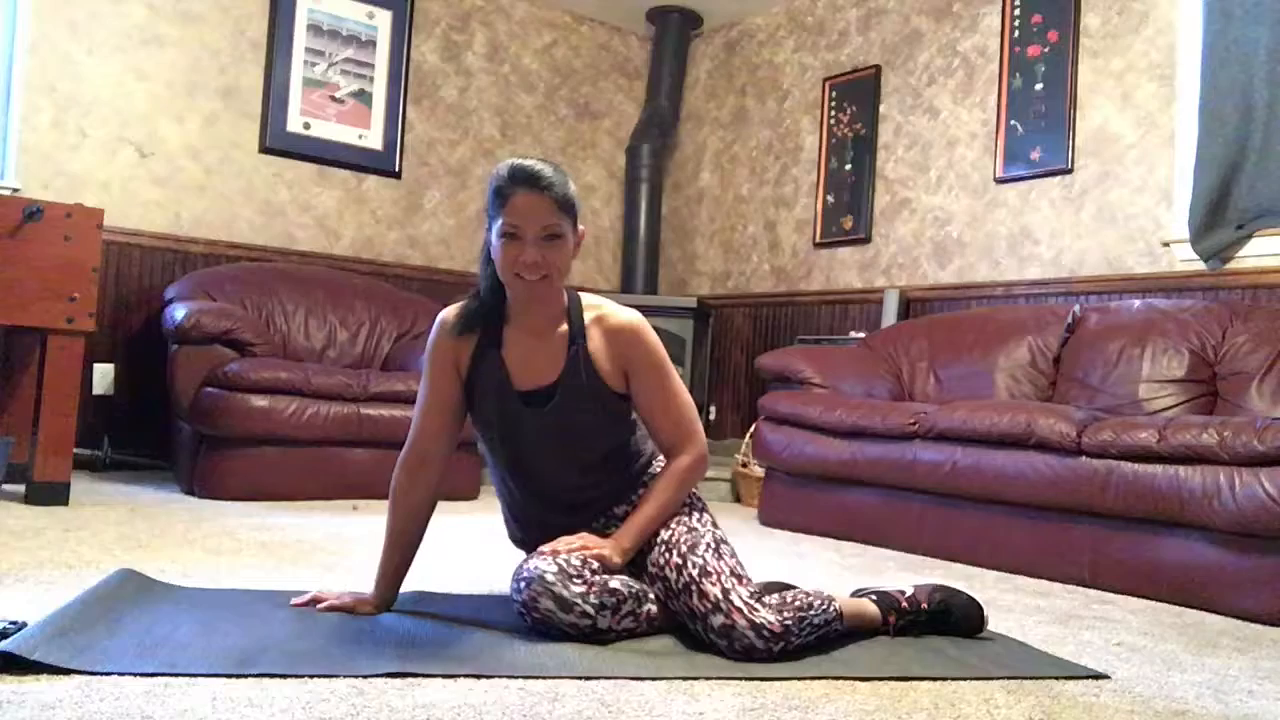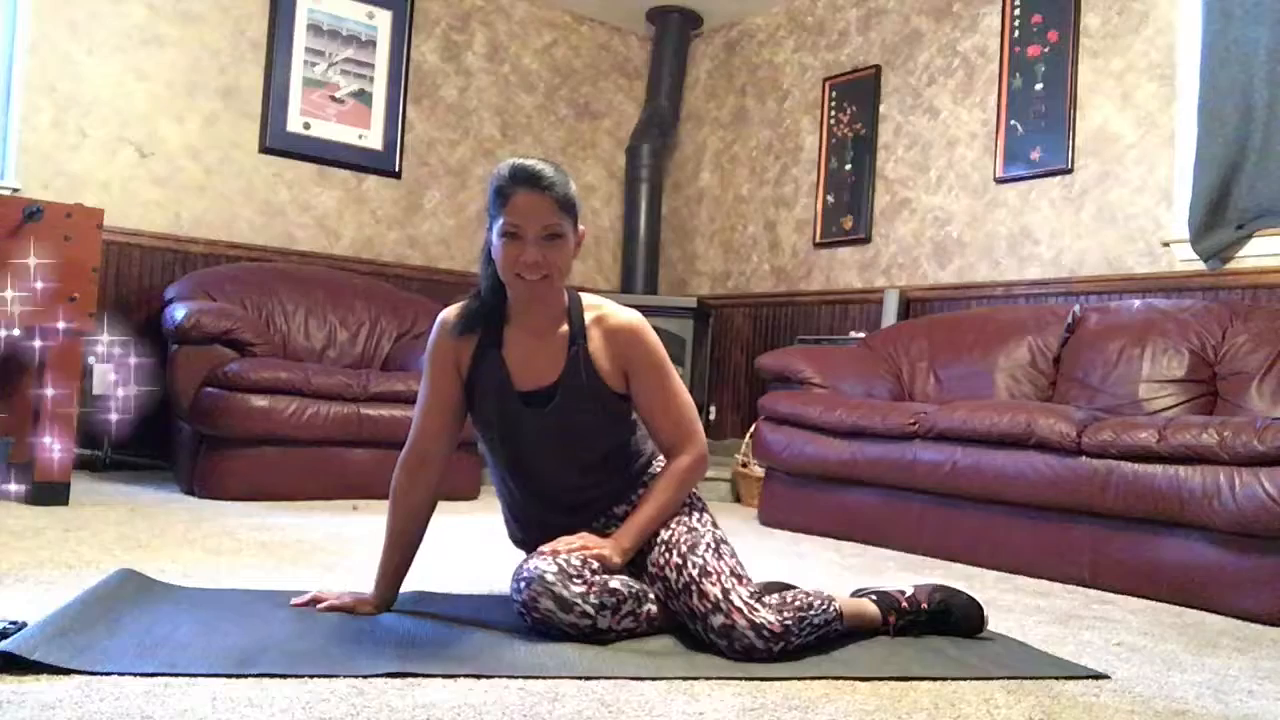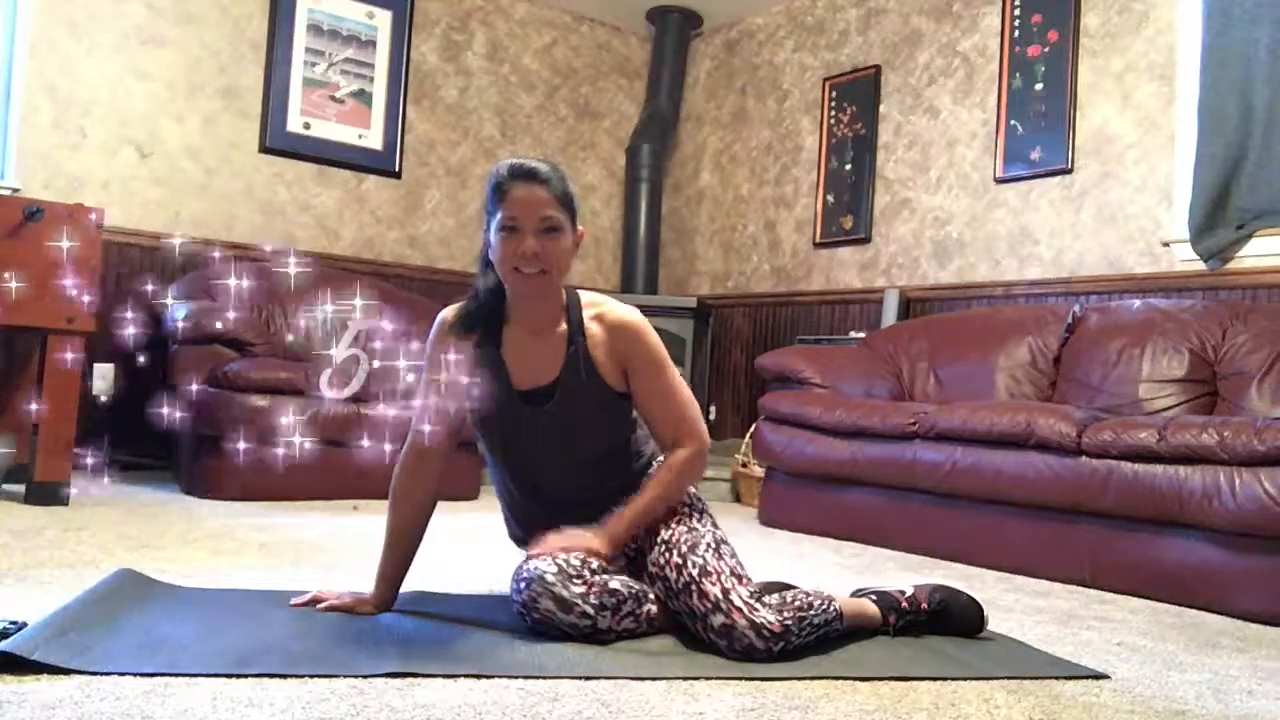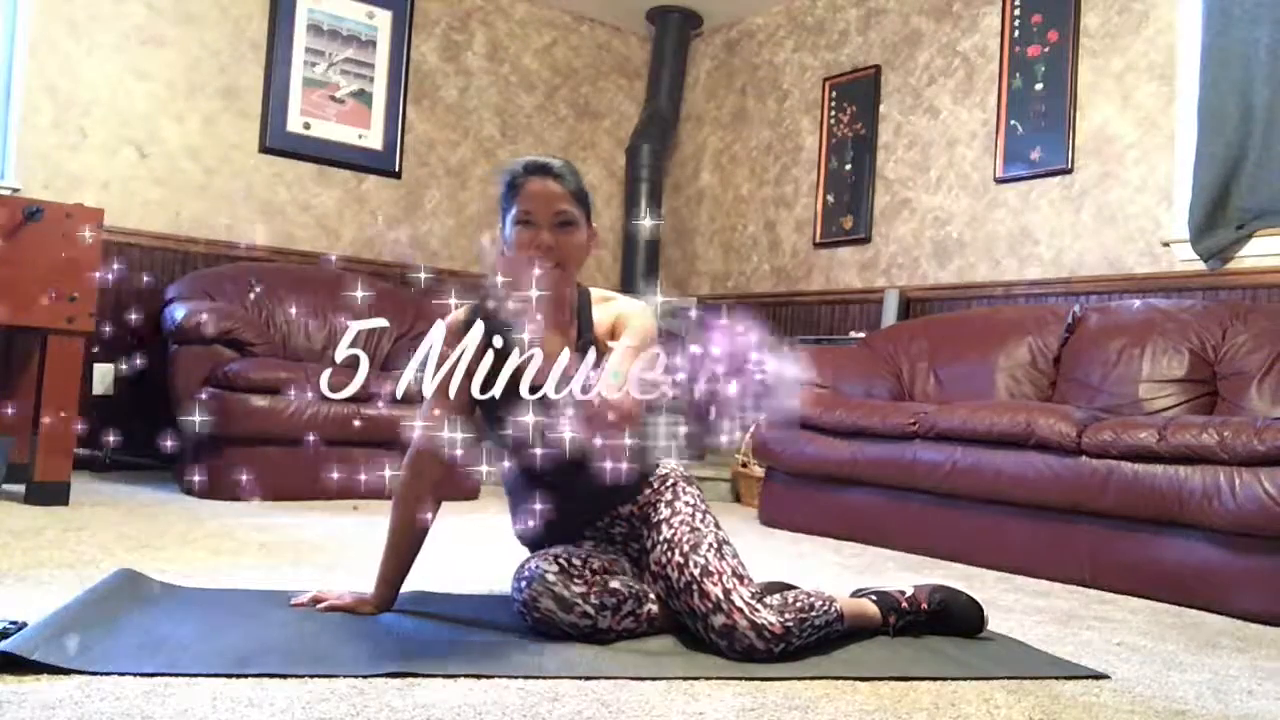
dt=0.3s
person 1, frame 1
left shoulder: (619, 331)
right shoulder: (458, 333)
left elbow: (689, 452)
right elbow: (421, 464)
left wrist: (618, 545)
right wrist: (381, 593)
left hip: (644, 509)
right hip: (553, 544)
left knee: (750, 632)
right knee: (540, 593)
left ankle: (895, 604)
right ankle: (697, 601)
person 1, frame 2
left shoulder: (620, 331)
right shoulder: (459, 333)
left elbow: (690, 452)
right elbow: (421, 465)
left wrist: (620, 544)
right wrist: (381, 593)
left hip: (643, 510)
right hip: (554, 543)
left knee: (748, 631)
right knee: (540, 593)
left ankle: (897, 603)
right ankle: (709, 599)
person 1, frame 3
left shoulder: (618, 328)
right shoulder: (458, 333)
left elbow: (690, 447)
right elbow: (421, 464)
left wrist: (607, 535)
right wrist: (380, 594)
left hip: (642, 513)
right hip: (554, 541)
left knee: (748, 631)
right knee: (539, 593)
left ankle: (896, 603)
right ankle: (699, 601)
person 1, frame 4
left shoulder: (623, 315)
right shoulder: (468, 329)
left elbow: (615, 414)
right elbow: (428, 463)
left wrist: (538, 318)
right wrist: (382, 592)
left hip: (648, 503)
right hip: (563, 538)
left knee: (750, 631)
right knee: (541, 594)
left ankle: (898, 603)
right ankle: (713, 598)
